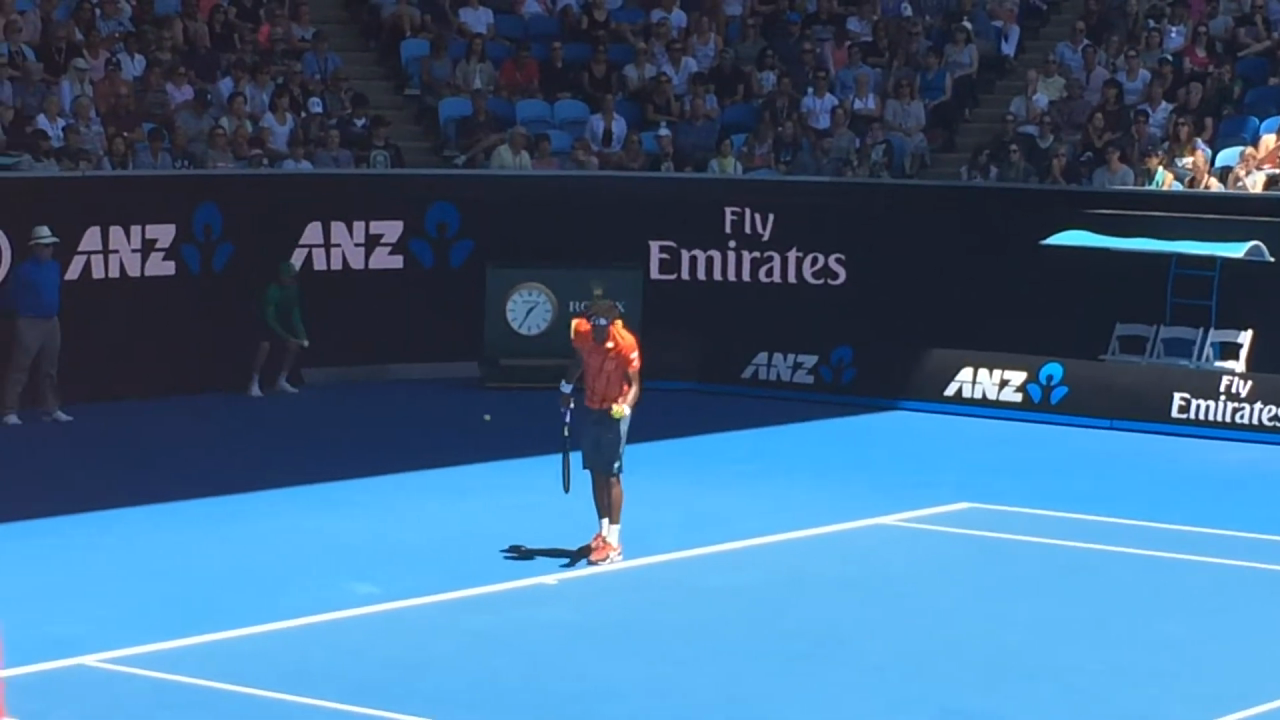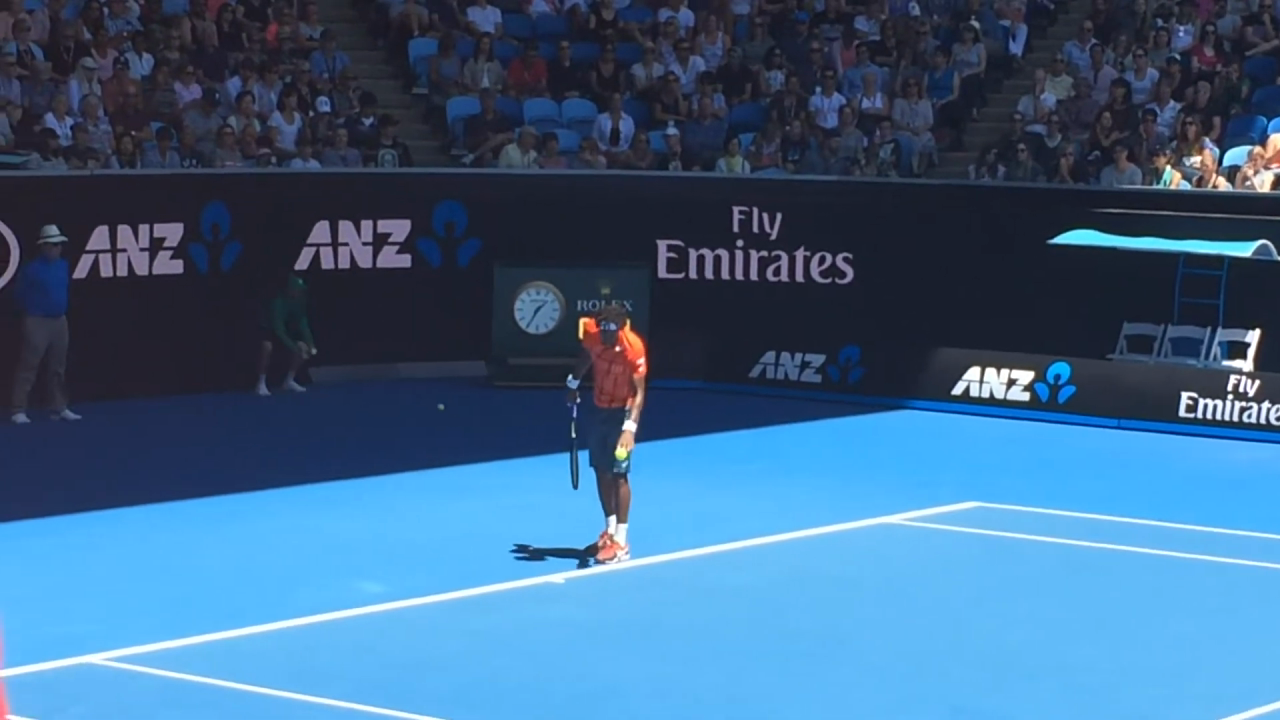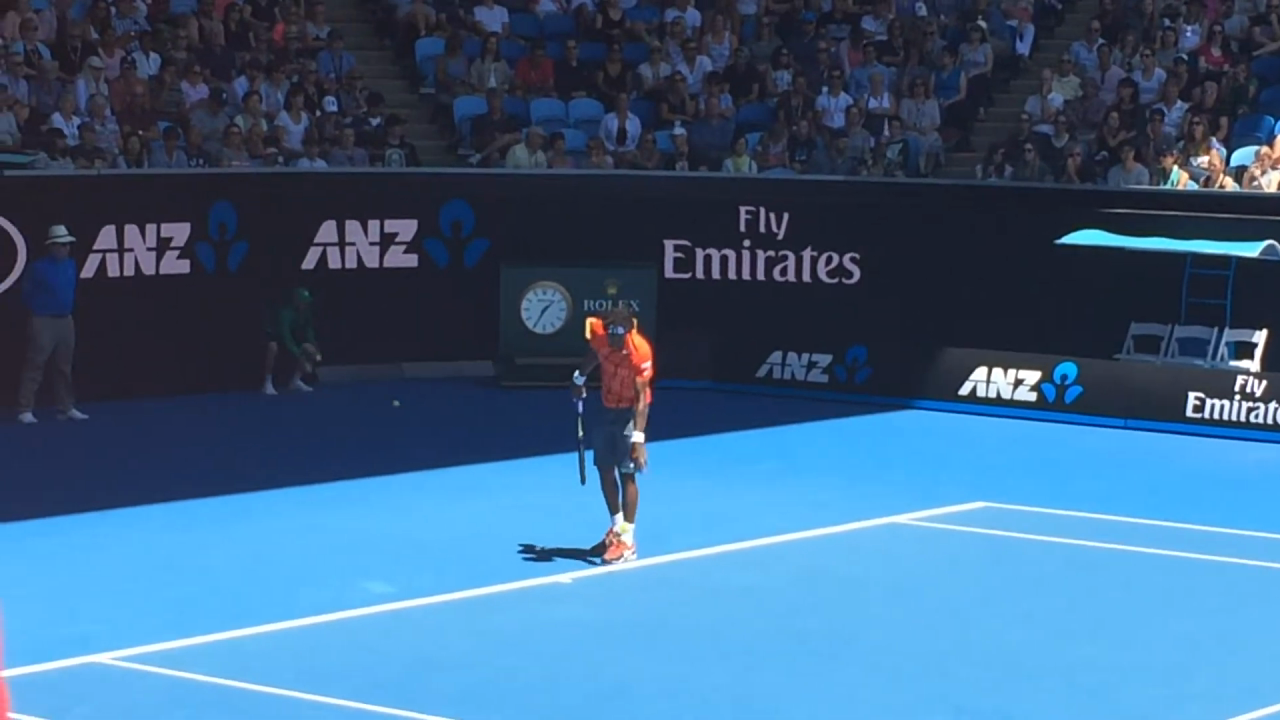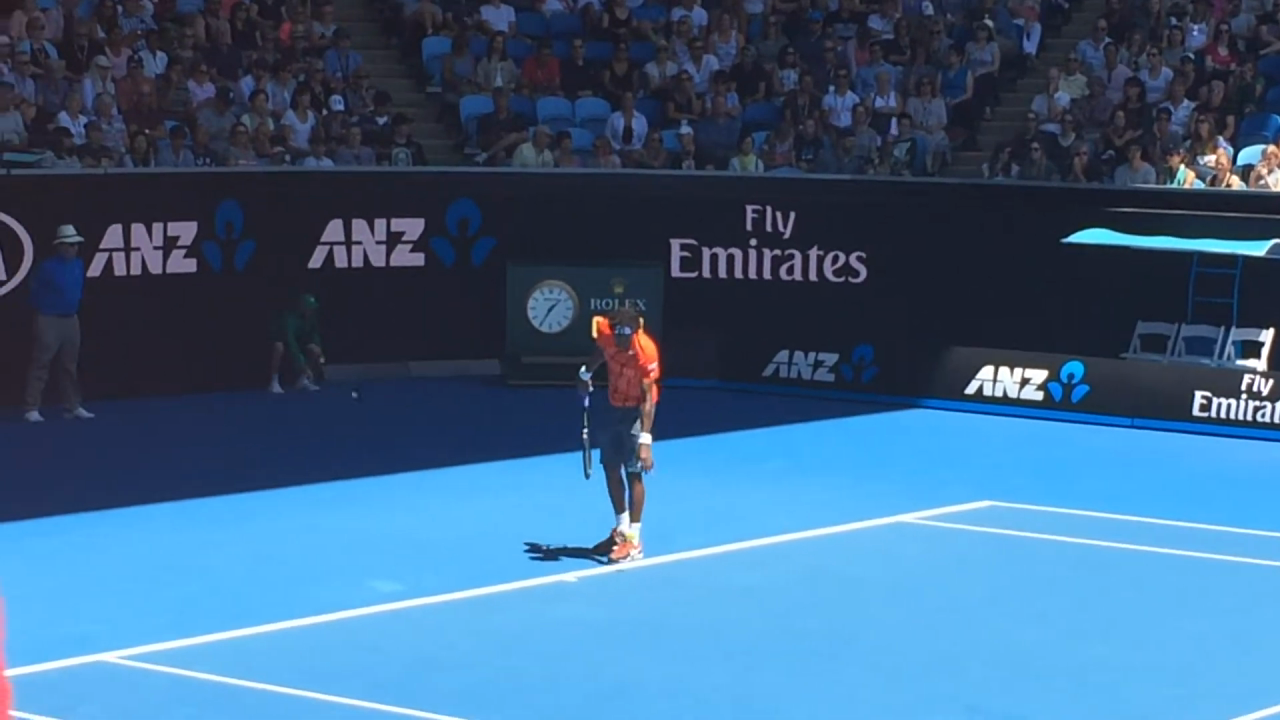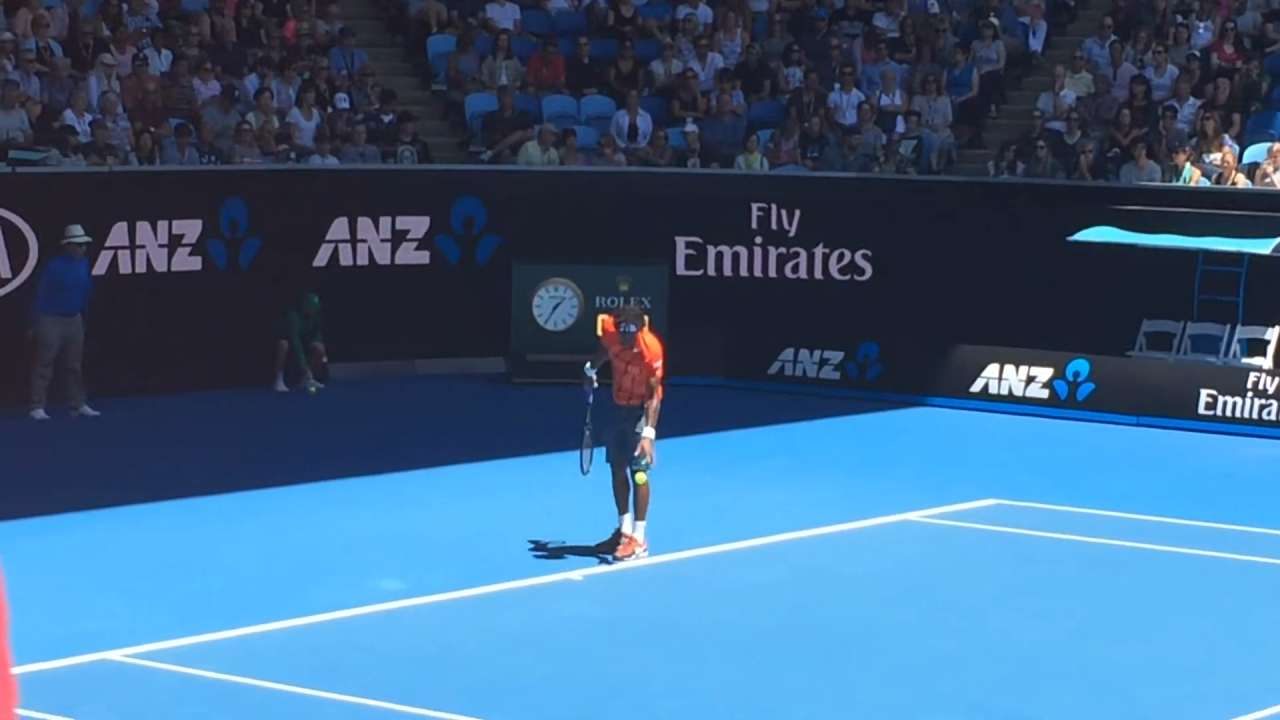
dt=0.1s
person 1, frame 1
left shoulder: (626, 343)
right shoulder: (580, 330)
left elbow: (634, 385)
left wrist: (625, 407)
right wrist: (566, 388)
left hip: (613, 411)
right hip: (591, 408)
left knee: (611, 473)
right knee: (596, 472)
left ankle: (613, 543)
right ankle: (603, 533)
person 1, frame 2
left shoulder: (634, 348)
right shoulder: (591, 331)
left elbow: (638, 393)
left wrist: (629, 428)
right wrist: (573, 383)
left hip: (623, 410)
right hip: (600, 407)
left knee: (619, 472)
right knee: (601, 470)
left ankle: (621, 542)
right ankle: (610, 530)
person 1, frame 3
left shoulder: (640, 351)
right shoulder: (597, 331)
left elbow: (642, 398)
left wrist: (639, 439)
right wrist: (579, 379)
left hip: (630, 410)
right hip: (608, 406)
left knee: (626, 473)
right knee: (604, 468)
left ankle: (627, 542)
right ankle: (616, 528)
person 1, frame 4
left shoulder: (646, 351)
right shoulder: (604, 331)
left elbow: (648, 399)
left wrist: (646, 441)
right wrist: (585, 374)
left hip: (636, 409)
right hip: (614, 405)
left knee: (633, 471)
right knee: (610, 468)
left ankle: (634, 540)
right ankle: (621, 529)
person 1, frame 5
left shoulder: (651, 349)
right shoulder: (609, 328)
left elbow: (654, 396)
left wrist: (648, 435)
right wrist: (591, 370)
left hip: (641, 407)
right hip: (618, 404)
left knee: (638, 469)
right knee: (617, 467)
left ankle: (639, 539)
right ankle: (624, 530)
person 2, frame 1
left shoulder: (55, 267)
right shoulder: (23, 269)
right wrist: (25, 313)
left hip: (52, 323)
right hip: (28, 324)
left knee: (49, 370)
right knee: (19, 369)
left ankle: (51, 409)
person 2, frame 2
left shoulder: (64, 265)
right shoulder: (32, 268)
right elbow: (19, 295)
right wrist: (33, 311)
left hip: (60, 322)
right hip: (36, 323)
left knee: (57, 368)
right knee: (28, 367)
left ankle: (60, 408)
right ankle: (18, 411)
person 2, frame 3
left shoulder: (71, 265)
right shoulder: (39, 267)
right elbow: (27, 295)
right wrist: (40, 312)
left hip: (66, 322)
right hip: (43, 323)
left knee: (64, 368)
right knee: (34, 367)
left ankle: (66, 408)
right ankle: (25, 410)
person 2, frame 4
left shoulder: (79, 265)
right shoulder: (47, 267)
right elbow: (35, 295)
right wrist: (37, 322)
left hip: (71, 321)
right hip: (48, 322)
left knee: (70, 367)
right knee: (40, 366)
left ankle: (73, 407)
right ankle: (31, 409)
person 2, frame 5
left shoulder: (85, 264)
right shoulder: (54, 266)
right elbow: (41, 296)
left wrist: (83, 320)
right wrist: (34, 324)
left hip: (75, 320)
right hip: (51, 320)
left knee: (74, 365)
right knee: (44, 364)
left ankle: (78, 405)
right ankle: (37, 407)
